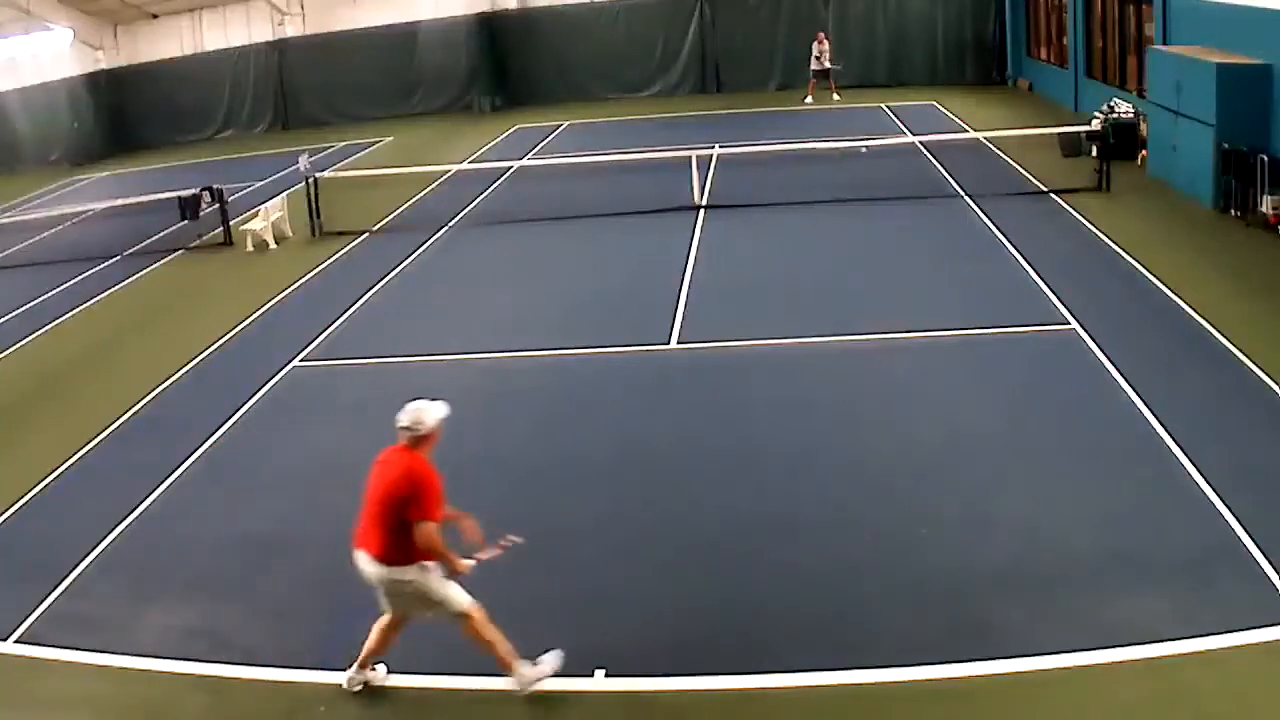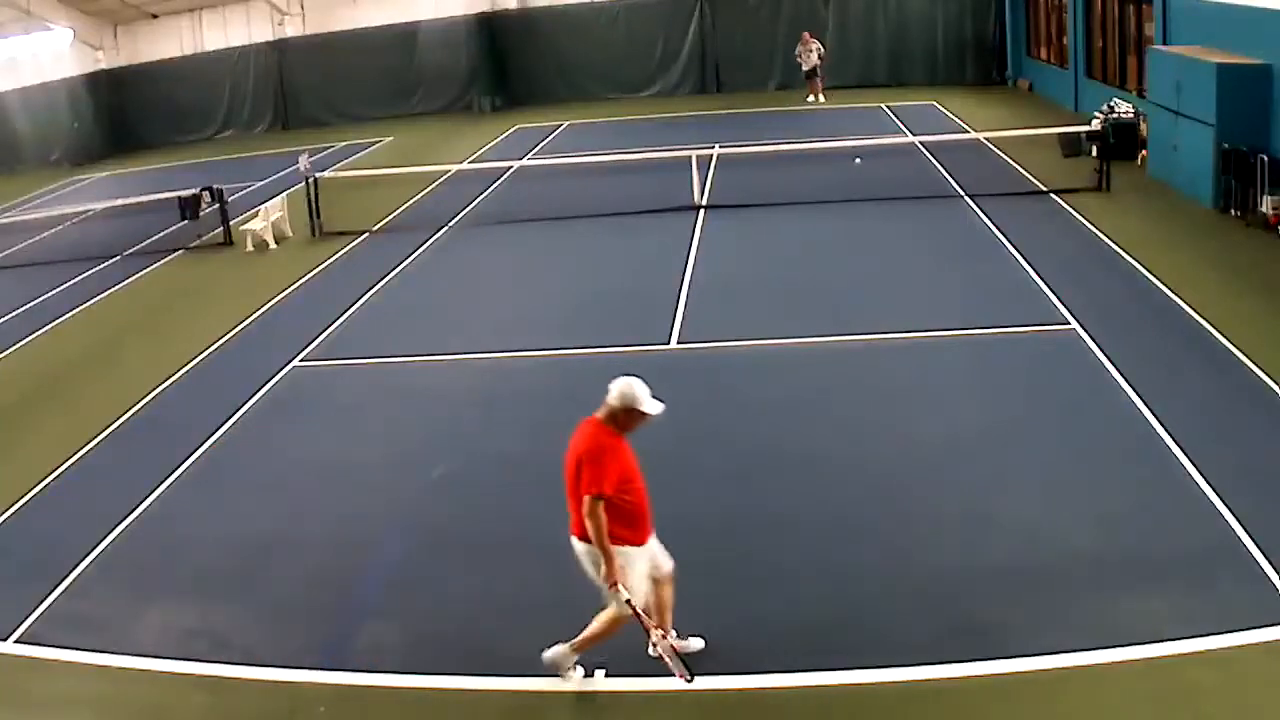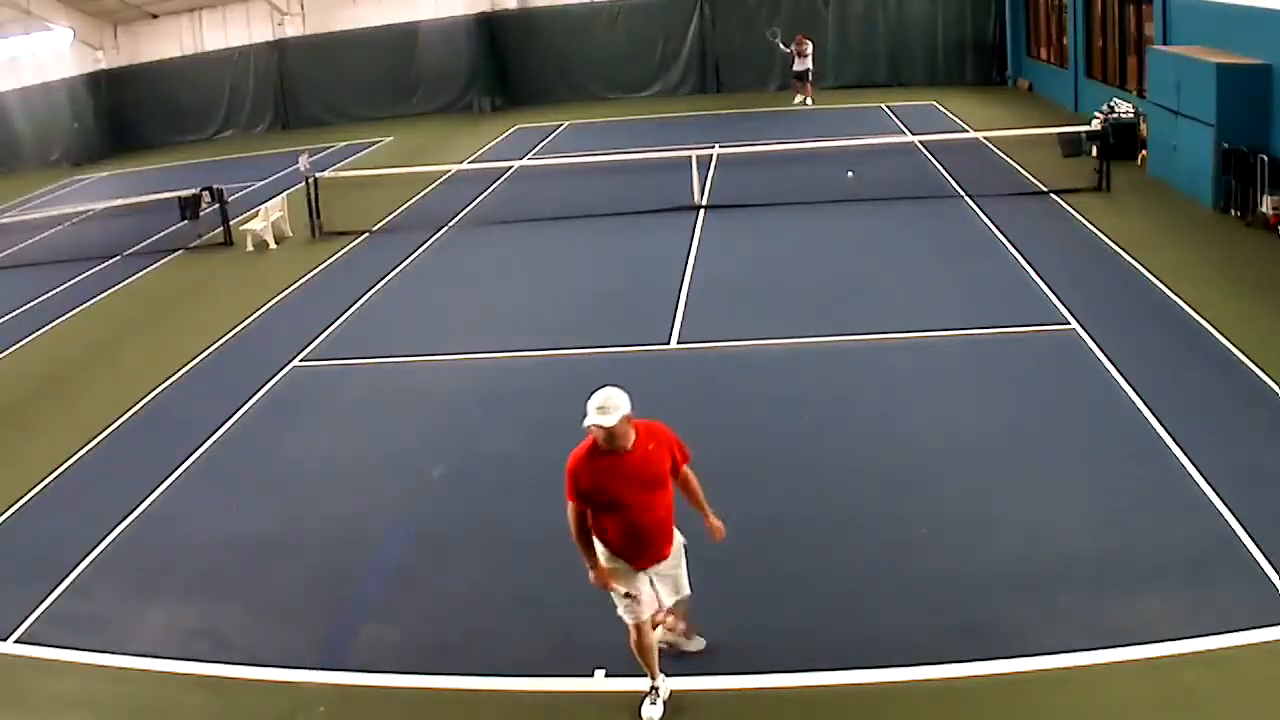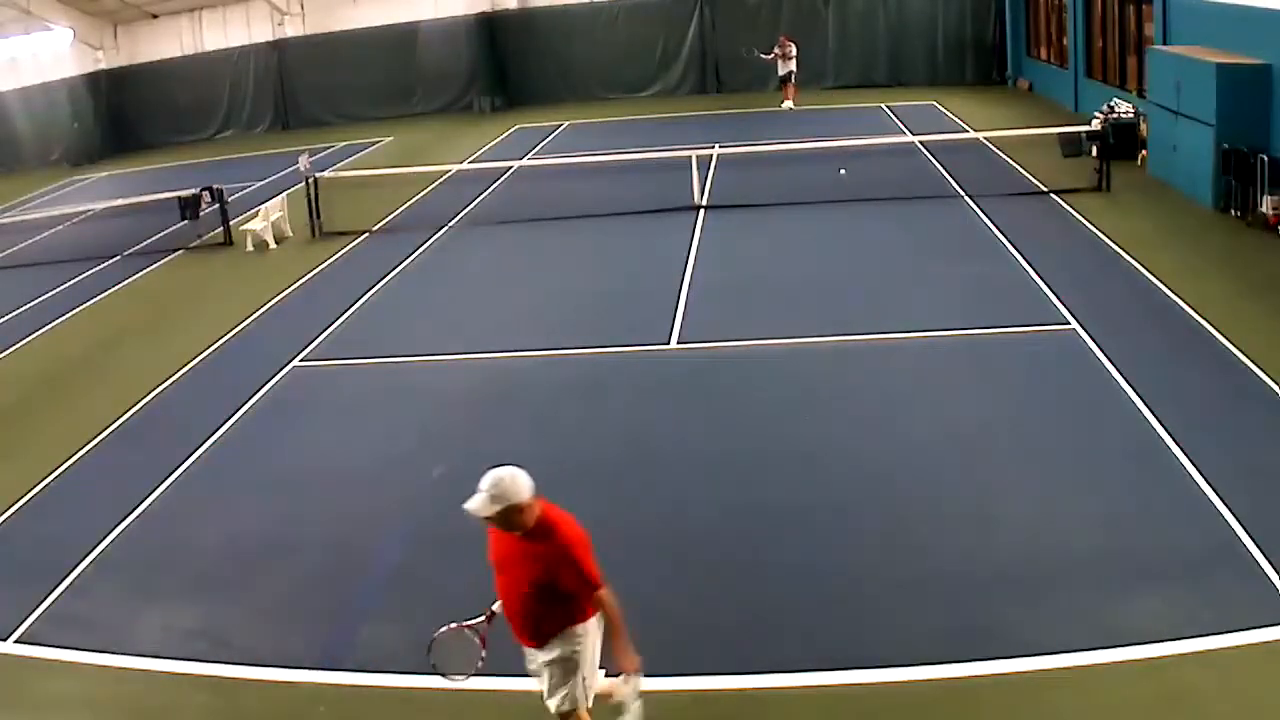
dt=0.7s
person 1, frame 1
left shoulder: (388, 458)
right shoulder: (421, 473)
right elbow: (425, 539)
left wrist: (455, 516)
right wrist: (453, 563)
left hip: (368, 556)
right hip: (401, 568)
left knee: (398, 614)
right knee: (468, 612)
left ankle: (359, 672)
right ankle: (521, 671)
person 1, frame 2
left shoulder: (597, 428)
right shoulder: (600, 448)
right elbow: (592, 512)
right wrist: (609, 560)
right hip: (609, 544)
left knee: (663, 576)
right knee: (626, 608)
left ankle: (665, 639)
right ankle: (565, 654)
person 1, frame 3
left shoulder: (659, 437)
right shoulder: (580, 463)
left elbow: (683, 474)
right elbow: (577, 516)
left wrist: (707, 515)
right wrist: (594, 565)
left hip: (666, 546)
right hip: (618, 558)
left knee: (676, 601)
right knee: (639, 624)
left ankle: (670, 631)
right ankle: (656, 684)
person 1, frame 4
left shoulder: (563, 541)
right shoulder: (502, 518)
left elbow: (599, 597)
left wrist: (622, 650)
right wrist: (506, 593)
left hip: (570, 630)
right ankle: (619, 690)
